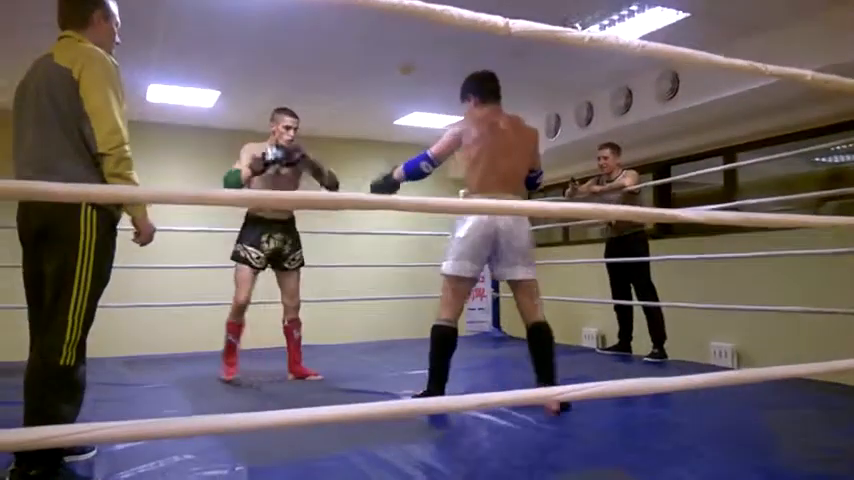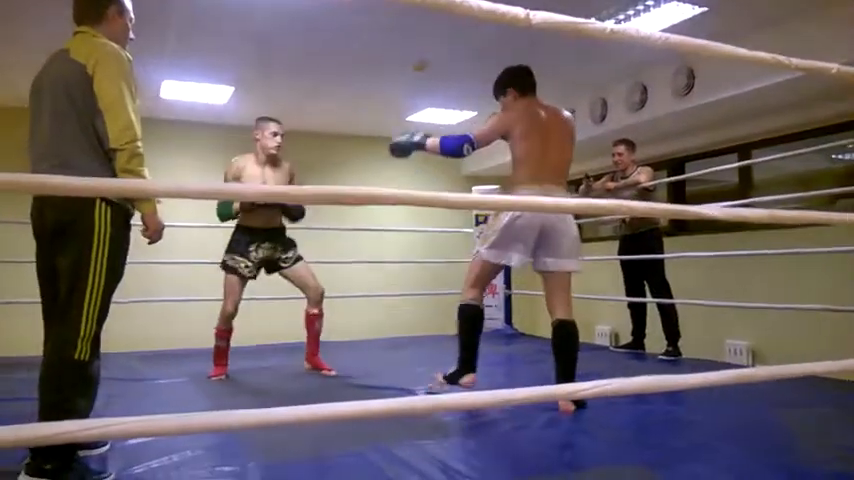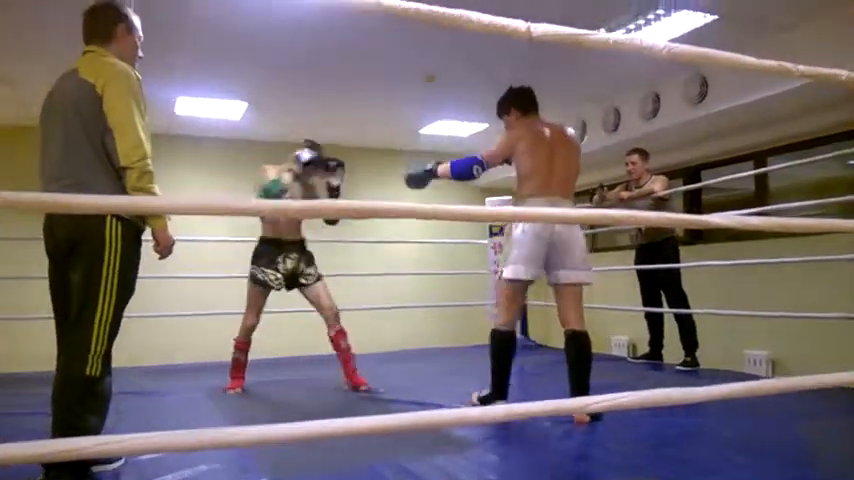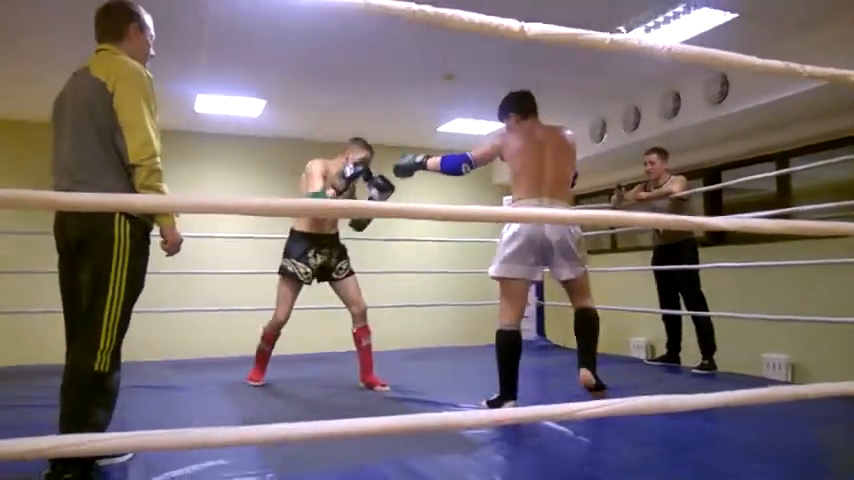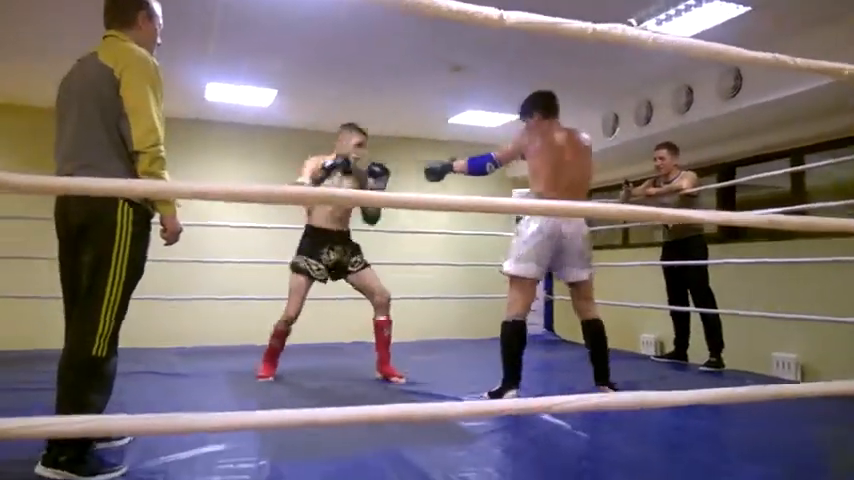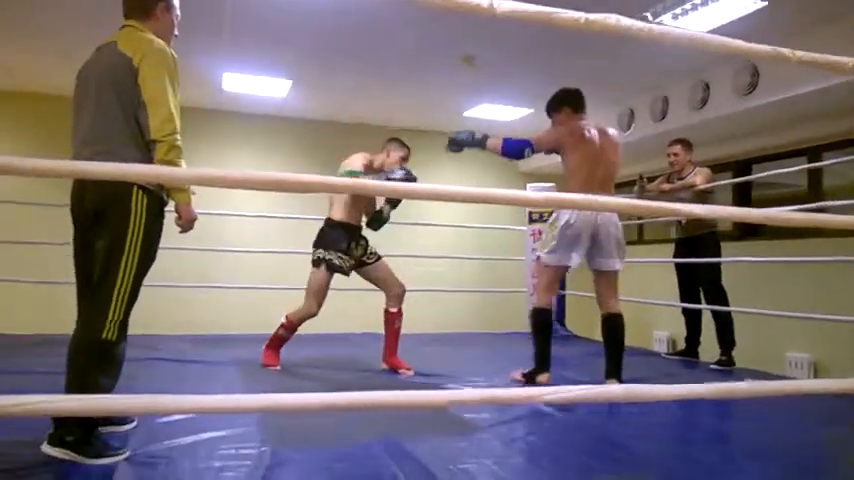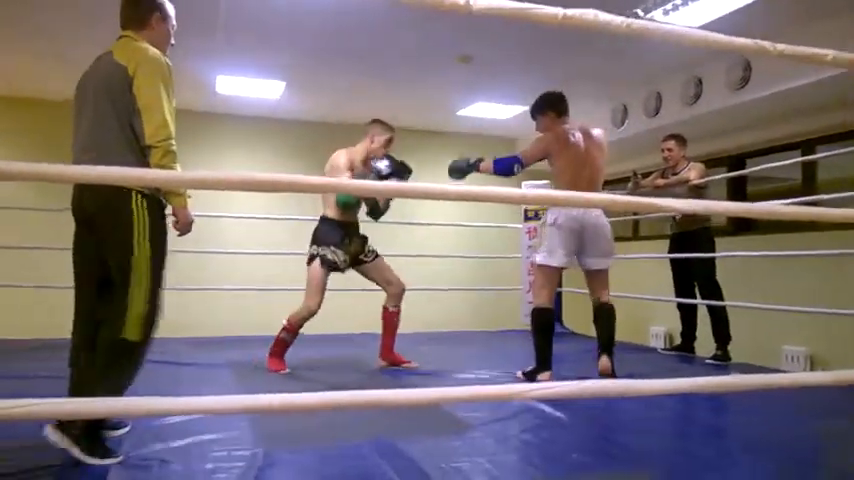
dt=0.3s
person 1, frame 1
left shoulder: (36, 71)
right shoulder: (93, 60)
left elbow: (29, 146)
right elbow: (110, 141)
right wrist: (138, 209)
left hip: (35, 209)
right hip: (79, 209)
left knee: (49, 332)
right knee: (64, 336)
person 1, frame 2
left shoulder: (50, 66)
right shoulder: (108, 54)
left elbow: (48, 140)
right elbow: (123, 138)
right wrist: (148, 205)
left hip: (49, 203)
right hip: (93, 204)
left knee: (62, 329)
right knee: (80, 331)
left ankle: (59, 437)
person 1, frame 3
left shoulder: (62, 85)
right shoulder: (117, 74)
left elbow: (59, 159)
right elbow: (133, 154)
right wrist: (158, 220)
left hip: (61, 221)
right hip: (104, 220)
left knee: (75, 344)
right knee: (91, 347)
person 1, frame 4
left shoulder: (73, 83)
right shoulder: (128, 72)
left elbow: (74, 155)
right elbow: (142, 153)
right wrist: (166, 218)
left hip: (71, 217)
right hip: (113, 218)
left knee: (84, 340)
right knee: (100, 343)
person 1, frame 5
left shoulder: (77, 71)
right shoulder: (135, 60)
left elbow: (73, 143)
right elbow: (146, 140)
right wrist: (166, 206)
left hip: (72, 202)
right hip: (115, 204)
left knee: (84, 324)
right knee: (97, 327)
person 1, frame 6
left shoulder: (96, 59)
right shoulder: (153, 49)
left elbow: (90, 129)
right elbow: (163, 130)
right wrist: (182, 194)
left hip: (87, 189)
right hip: (130, 191)
left knee: (96, 308)
right knee: (109, 311)
left ankle: (89, 409)
right ankle: (73, 429)
person 1, frame 7
left shoulder: (97, 67)
right shoulder: (149, 59)
right elbow: (159, 137)
right wrist: (179, 199)
left hip: (89, 194)
right hip: (127, 196)
left knee: (95, 308)
right knee: (137, 310)
left ankle: (83, 414)
right ankle: (78, 417)
person 2, frame 1
left shoulder: (465, 128)
right shoulder: (528, 131)
left elbow: (423, 164)
right elbow: (534, 181)
left wrist: (390, 178)
left hip: (477, 217)
right hip: (514, 219)
left knee: (449, 309)
right knee: (532, 310)
left ankle: (435, 391)
right ankle: (550, 390)
person 2, frame 2
left shoulder: (511, 117)
right shoulder: (566, 120)
left elbow: (463, 145)
left wrist: (418, 141)
right hip: (559, 208)
left knee: (474, 285)
right knee: (561, 306)
left ankle: (465, 369)
person 2, frame 3
left shoulder: (516, 137)
right shoulder: (569, 136)
left elbow: (473, 167)
left wrist: (431, 170)
left hip: (530, 219)
right hip: (567, 220)
left knee: (506, 314)
right knee: (572, 318)
left ankle: (497, 394)
right ankle: (581, 400)
person 2, frame 4
left shoulder: (508, 139)
right shoulder: (567, 138)
left elbow: (463, 164)
left wrist: (419, 162)
left hip: (523, 220)
right hip: (561, 219)
left knee: (510, 313)
right knee: (583, 298)
left ankle: (507, 396)
right ankle: (588, 367)
person 2, frame 5
left shoulder: (531, 138)
right shoulder: (583, 140)
left elbow: (487, 163)
left wrist: (448, 166)
left hip: (540, 221)
right hip: (574, 222)
left knee: (517, 307)
right knee: (586, 306)
left ankle: (509, 386)
right ankle: (603, 382)
person 2, frame 6
left shoulder: (565, 132)
right shoulder: (612, 136)
left elbow: (520, 148)
left wrist: (475, 140)
left hip: (575, 212)
right hip: (607, 216)
left knee: (543, 291)
right knee: (609, 299)
left ankle: (541, 369)
right ankle: (614, 376)
person 2, frame 7
left shoulder: (552, 138)
right shoulder: (598, 136)
left elbow: (512, 165)
left wrist: (472, 165)
left hip: (564, 214)
right hip: (595, 215)
left knee: (543, 292)
right knee: (600, 292)
left ankle: (542, 367)
right ankle: (606, 356)
person 3, frame 1
left shoulder: (299, 155)
right shoulder: (252, 150)
left elbow: (333, 185)
right elbow: (230, 182)
left wrist: (311, 164)
right wrist: (260, 164)
left hip: (287, 231)
right hip: (256, 230)
left knee: (292, 304)
right knee: (241, 300)
left ankle: (296, 366)
right ankle: (229, 362)
person 3, frame 2
left shoulder: (286, 169)
right shoulder: (238, 165)
left elbow: (295, 209)
right elbow: (223, 211)
left wrist: (293, 209)
right wrist: (250, 202)
left hip: (278, 239)
right hip: (245, 240)
left knee: (316, 292)
right knee: (229, 310)
left ankle: (312, 357)
right ankle: (220, 365)
person 3, frame 3
left shoulder: (311, 182)
right shoulder: (272, 171)
left elbow: (332, 219)
right elbow: (268, 194)
left wrist: (334, 186)
right wrist: (295, 169)
left hip: (299, 251)
right hip: (270, 251)
left knee: (331, 313)
right knee: (250, 323)
left ankle: (352, 376)
right ankle: (236, 377)
person 3, frame 4
left shoulder: (348, 181)
right shoulder: (317, 167)
left elbow: (358, 225)
left wrist: (375, 202)
right wrist: (342, 182)
left hip: (332, 246)
right hip: (302, 244)
left knee: (359, 310)
right knee: (281, 317)
left ankle: (367, 375)
right ankle: (258, 368)
person 3, frame 5
left shoulder: (358, 175)
right shoulder: (315, 164)
left elbow: (372, 218)
left wrist: (377, 192)
right wrist: (323, 174)
left hip: (345, 245)
right hip: (315, 243)
left knee: (382, 299)
right knee: (291, 313)
left ankle: (384, 366)
right ankle: (268, 362)
person 3, frame 6
left shoulder: (374, 178)
right shoulder: (363, 160)
left elbow: (374, 223)
right elbow: (348, 179)
left wrist: (392, 200)
right wrist: (388, 177)
left hip: (356, 239)
right hip: (334, 237)
left knee: (397, 291)
right knee: (311, 308)
left ankle: (390, 357)
right ankle: (271, 348)
person 3, frame 7
left shoulder: (370, 166)
right shoulder: (342, 158)
left elbow: (376, 213)
right elbow: (345, 201)
right wrist: (375, 177)
left hip: (354, 236)
right hip: (330, 235)
left knee: (396, 288)
right knee: (311, 306)
left ankle: (388, 354)
right ankle: (275, 355)
person 4, frame 1
left shoulder: (630, 175)
right shoulder: (597, 181)
left elbow: (627, 184)
right elbow: (571, 195)
left wrist: (601, 190)
right wrist: (573, 190)
left hip: (633, 238)
right hip: (613, 241)
left knee: (645, 292)
right knee: (620, 295)
left ankle: (659, 346)
right ankle: (624, 342)
person 4, frame 2
left shoulder: (645, 171)
right shoulder: (611, 178)
left elbow: (641, 180)
right elbow: (584, 193)
left wrist: (615, 187)
right wrist: (587, 186)
left hip: (648, 235)
right hip: (627, 238)
left knee: (659, 289)
right knee: (633, 292)
left ankle: (673, 344)
right ankle: (637, 340)
person 4, frame 3
left shoulder: (660, 180)
right shoulder: (625, 187)
left elbow: (656, 190)
right elbow: (599, 202)
left wrist: (630, 196)
right wrist: (601, 196)
left hip: (664, 245)
right hip: (643, 247)
left knee: (676, 299)
right knee: (650, 302)
left ankle: (691, 354)
right ankle: (655, 350)
person 4, frame 4
left shoulder: (678, 180)
right shoulder: (644, 187)
left elbow: (673, 190)
right elbow: (617, 202)
left wrist: (647, 196)
right wrist: (618, 196)
left hip: (682, 246)
right hip: (661, 249)
left knee: (694, 301)
right knee: (668, 303)
left ankle: (708, 357)
right ankle: (672, 353)
person 4, frame 5
left shoulder: (689, 176)
right shoulder: (654, 182)
left elbow: (684, 187)
right elbow: (627, 197)
left wrist: (656, 192)
right wrist: (627, 192)
left hip: (692, 242)
right hip: (670, 244)
left knee: (702, 298)
right knee: (676, 300)
left ankle: (716, 355)
right ankle: (680, 350)
person 4, frame 6
left shoulder: (703, 172)
right shoulder: (668, 178)
left elbow: (698, 183)
right elbow: (642, 193)
left wrist: (670, 188)
right wrist: (641, 187)
left hip: (704, 239)
right hip: (683, 241)
left knee: (714, 295)
right knee: (688, 297)
left ankle: (727, 353)
right ankle: (691, 347)
person 4, frame 7
left shoulder: (696, 168)
right shoulder: (662, 174)
left elbow: (691, 178)
right elbow: (635, 189)
left wrist: (664, 183)
right wrist: (636, 183)
left hip: (699, 234)
right hip: (678, 236)
left knee: (709, 290)
right knee: (683, 292)
left ankle: (722, 347)
right ankle: (687, 342)
